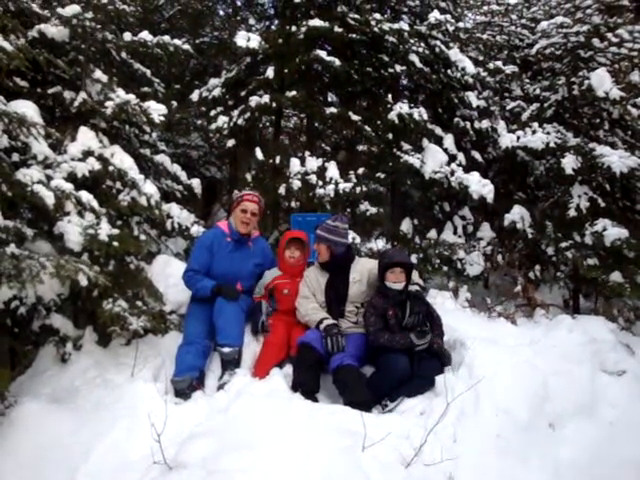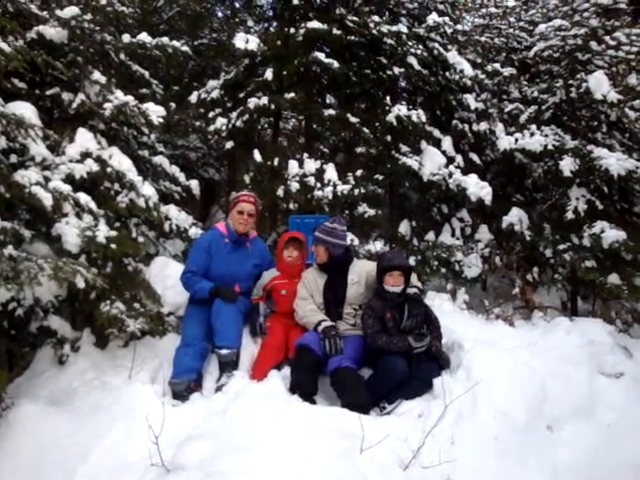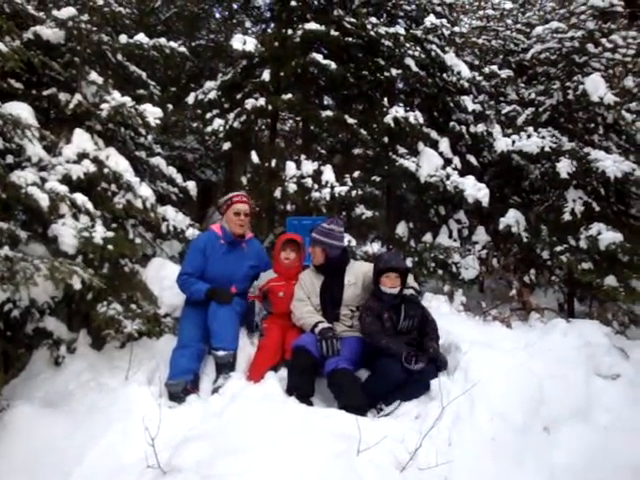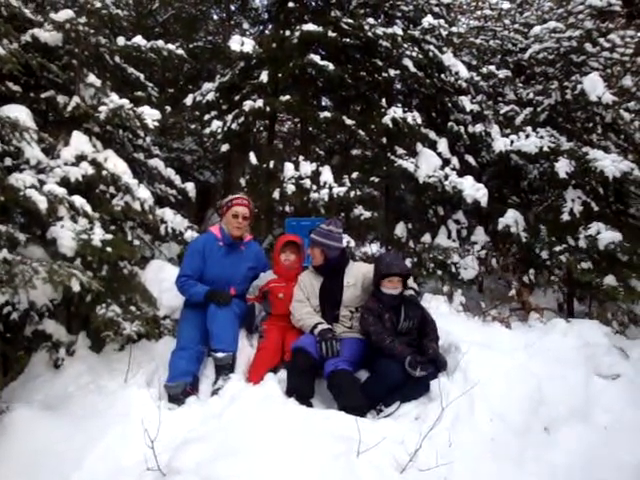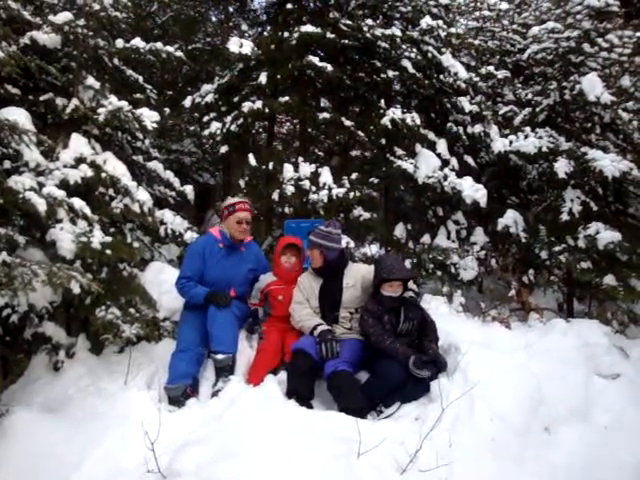
dt=0.5s
person 1, frame 1
left shoulder: (261, 247)
right shoulder: (211, 238)
right elbow: (191, 276)
right wrist: (217, 288)
left hip: (239, 302)
right hip: (206, 300)
left knee: (227, 305)
right knee: (195, 338)
left ankle: (230, 363)
right ankle: (186, 383)
person 1, frame 2
left shoulder: (259, 247)
right shoulder: (209, 239)
right elbow: (189, 277)
right wrist: (215, 289)
left hip: (237, 304)
right hip: (204, 301)
left knee: (225, 306)
right knee: (193, 340)
left ankle: (228, 366)
right ankle: (183, 385)
person 1, frame 3
left shoulder: (255, 248)
right shoulder: (204, 241)
right elbow: (185, 279)
right wrist: (210, 292)
left hip: (235, 305)
right hip: (201, 303)
left knee: (222, 309)
right knee: (190, 341)
left ankle: (225, 366)
right ankle: (180, 386)
person 1, frame 4
left shoulder: (254, 250)
right shoulder: (203, 243)
right elbow: (184, 281)
right wrist: (209, 293)
left hip: (234, 307)
right hip: (200, 304)
left knee: (221, 310)
right knee: (189, 343)
left ankle: (224, 367)
right ankle: (179, 388)
person 1, frame 5
left shoulder: (253, 251)
right shoulder: (202, 245)
right elbow: (184, 283)
right wrist: (209, 295)
left hip: (234, 308)
right hip: (200, 306)
left knee: (221, 311)
right knee: (189, 345)
left ankle: (224, 369)
right ankle: (179, 390)
person 2, frame 1
left shoulder: (365, 267)
right shoulder: (312, 274)
right elbow: (305, 306)
right wrist: (326, 325)
left hip: (356, 332)
right hip: (326, 333)
left knee: (342, 362)
right knee: (309, 342)
left ankle: (360, 408)
right ankle: (303, 397)
person 2, frame 2
left shoulder: (363, 269)
right shoulder: (310, 275)
right elbow: (304, 307)
right wrist: (325, 326)
left hip: (355, 335)
right hip: (325, 335)
left knee: (340, 364)
right knee: (307, 343)
left ankle: (358, 411)
right ankle: (301, 399)
person 2, frame 3
left shoulder: (361, 271)
right shoulder: (307, 277)
right elbow: (301, 309)
left wrist: (409, 290)
right wrist: (321, 328)
left hip: (352, 336)
right hip: (321, 336)
left knee: (337, 366)
right knee: (304, 346)
left ankle: (354, 411)
right ankle: (298, 401)
person 2, frame 4
left shoulder: (360, 272)
right shoulder: (306, 278)
right elbow: (300, 310)
right wrist: (321, 330)
left hip: (352, 336)
right hip: (320, 337)
left knee: (336, 367)
right knee: (303, 347)
left ankle: (355, 413)
right ankle: (297, 403)
person 2, frame 5
left shoulder: (359, 273)
right shoulder: (305, 279)
right elbow: (299, 311)
right wrist: (321, 331)
left hip: (352, 337)
right hip: (320, 338)
left knee: (336, 368)
right knee: (303, 350)
left ankle: (354, 415)
right ankle: (297, 404)
person 3, frame 1
left shoulder: (417, 298)
right shoulder: (376, 303)
left elbow: (435, 323)
right elbow: (376, 337)
left wrist: (436, 344)
right wrist: (409, 339)
left hip: (416, 351)
right hip: (389, 352)
left knee: (433, 367)
right knee: (400, 366)
left ankle: (391, 398)
person 3, frame 2
left shoulder: (415, 301)
right shoulder: (374, 306)
left elbow: (433, 326)
right elbow: (374, 340)
left wrist: (435, 348)
right wrist: (408, 342)
left hip: (414, 354)
right hip: (387, 355)
left knee: (431, 369)
right knee: (398, 369)
left ankle: (388, 400)
person 3, frame 3
left shoulder: (412, 302)
right shoulder: (371, 307)
left elbow: (430, 327)
right elbow: (376, 339)
left wrist: (432, 350)
right wrist: (403, 354)
left hip: (414, 355)
right hip: (385, 356)
left knee: (429, 371)
right knee: (395, 372)
left ankle: (386, 401)
person 3, frame 4
left shoulder: (411, 303)
right shoulder: (371, 308)
left elbow: (429, 329)
right elbow: (382, 339)
left wrist: (432, 351)
right wrist: (406, 357)
left hip: (413, 354)
right hip: (384, 357)
left knee: (429, 370)
right knee: (395, 373)
left ankle: (387, 402)
person 3, frame 5
left shoulder: (411, 303)
right shoulder: (371, 309)
left elbow: (429, 329)
right elbow: (382, 341)
left wrist: (432, 352)
right wrist: (409, 357)
left hip: (412, 355)
right hip: (384, 358)
left knee: (430, 370)
right knee: (395, 373)
left ankle: (388, 402)
person 4, frame 1
right shoulder: (272, 275)
right elbow: (259, 295)
right hip: (279, 317)
left knee: (299, 339)
right knee: (277, 339)
right ankle: (260, 375)
person 4, frame 2
right shoulder: (271, 276)
right elbow: (258, 296)
right wrist: (259, 316)
right hip: (278, 318)
left knee: (297, 341)
right knee: (274, 341)
right ankle: (258, 377)
person 4, frame 3
right shoulder: (268, 277)
right elbow: (255, 295)
right hip: (274, 320)
left knee: (294, 343)
right knee: (271, 343)
right ankle: (255, 379)
person 4, frame 4
right shoulder: (268, 278)
right elbow: (253, 296)
left hip: (296, 324)
right hip: (274, 321)
left knee: (294, 345)
right knee: (270, 345)
right ankle: (254, 381)
person 4, frame 5
right shoulder: (267, 280)
right elbow: (256, 300)
right wrist: (254, 319)
left hip: (295, 325)
right hip: (273, 323)
left knee: (294, 346)
right knee: (270, 347)
right ankle: (254, 382)
